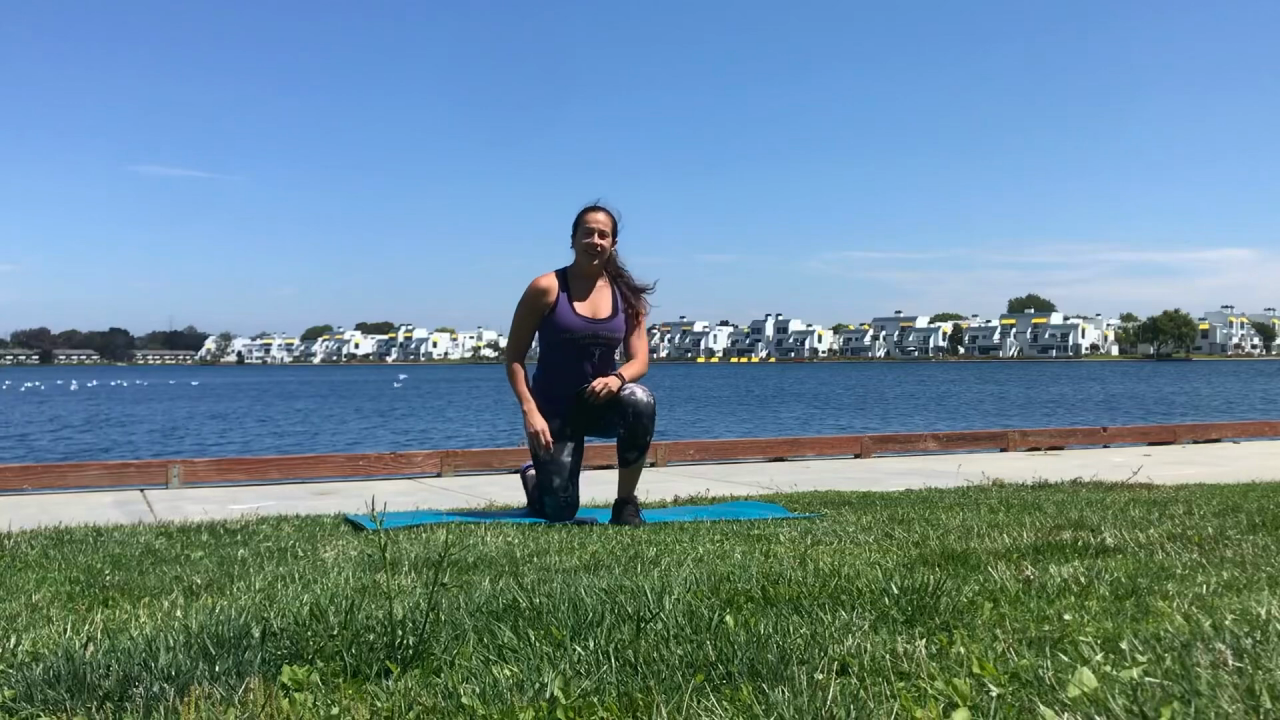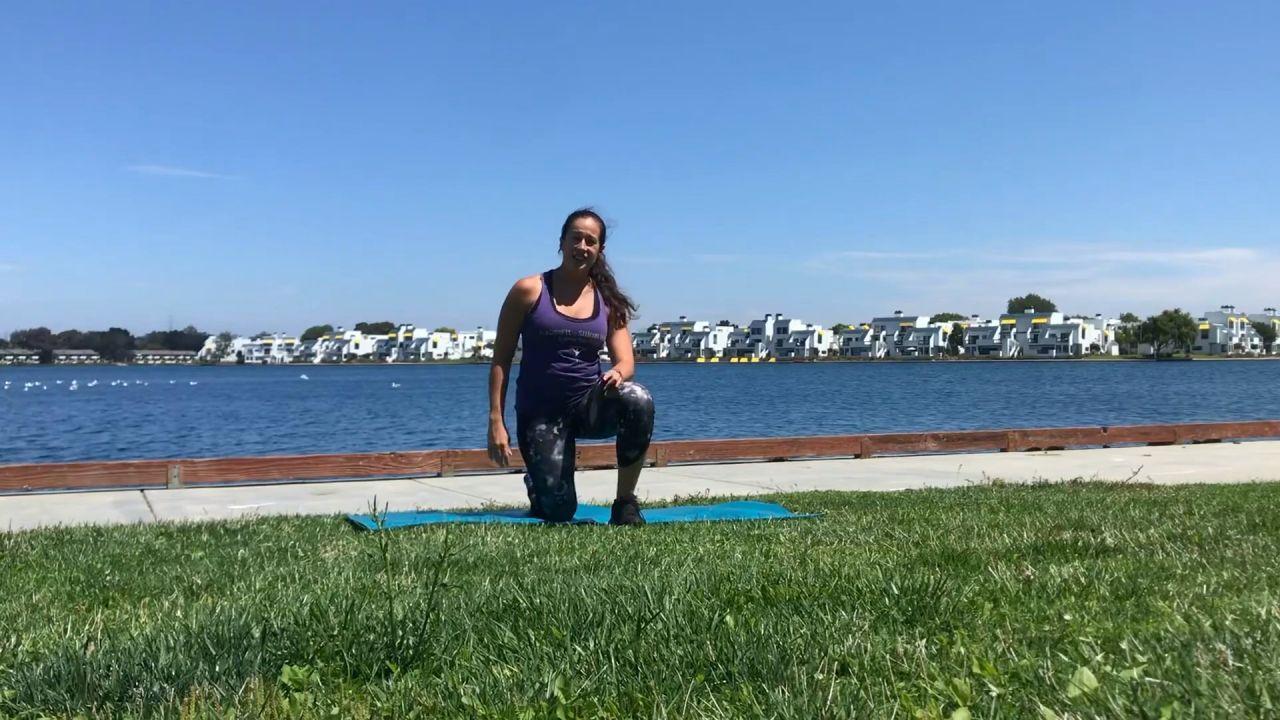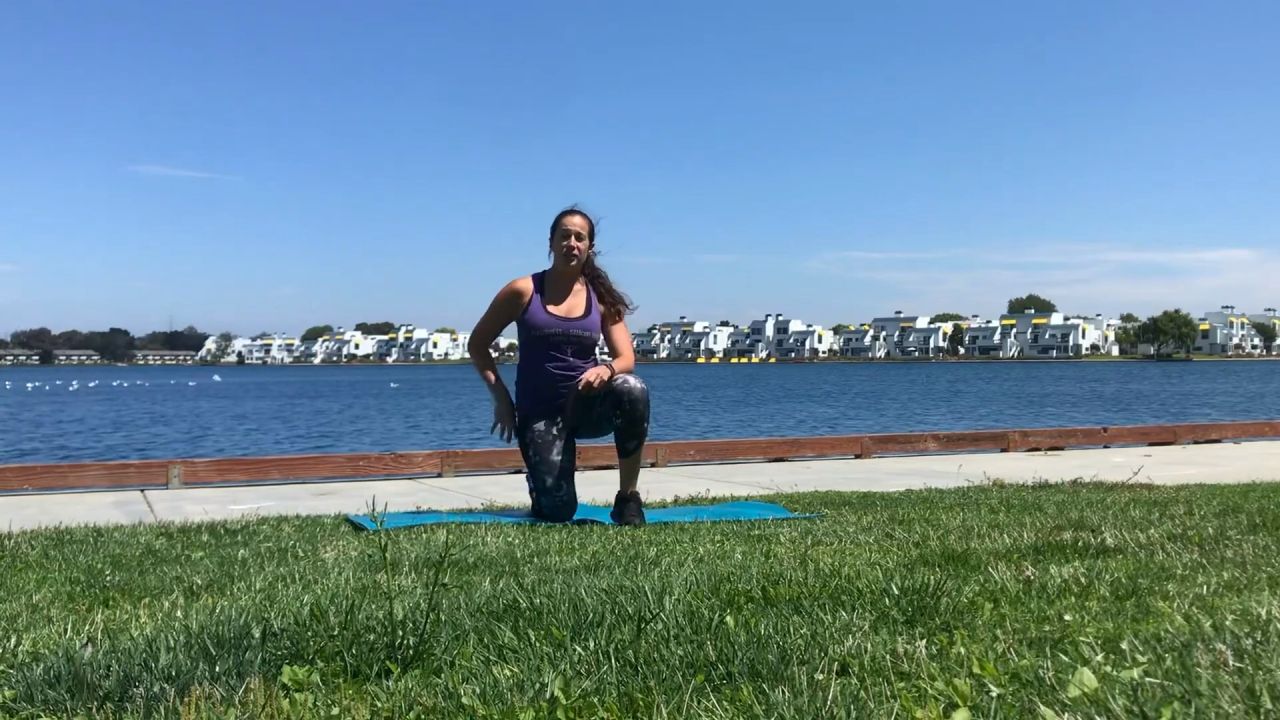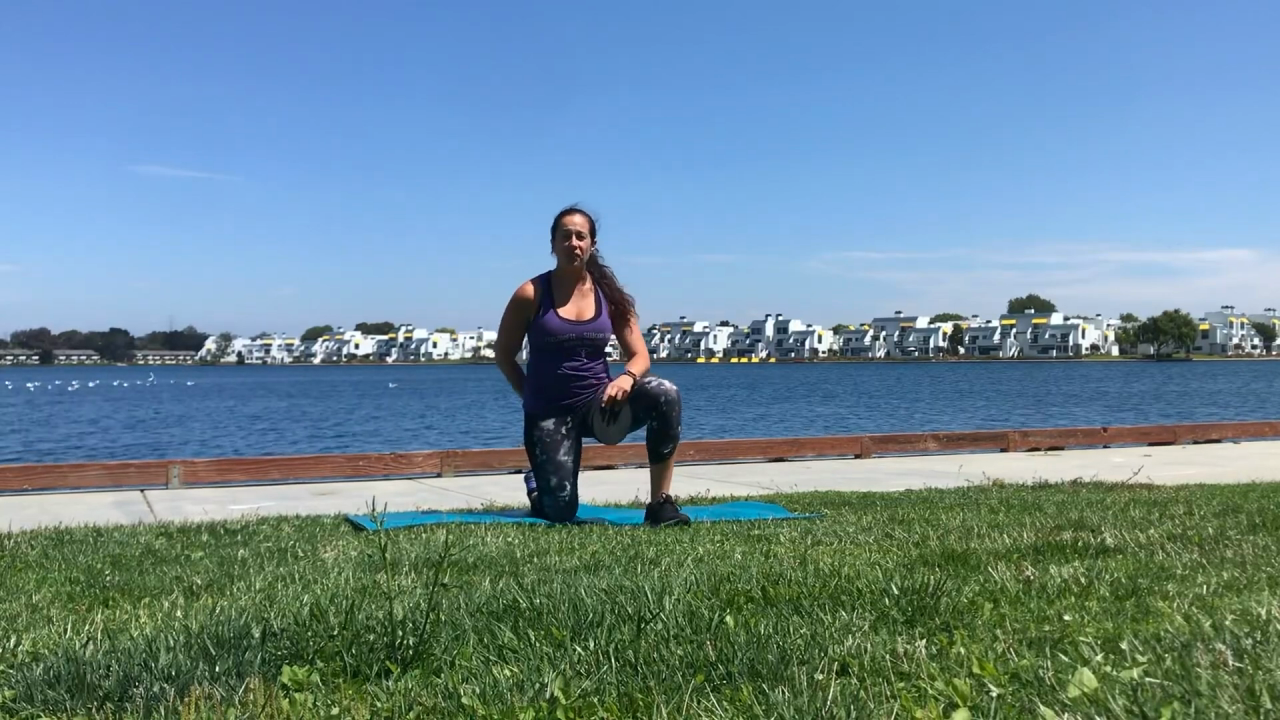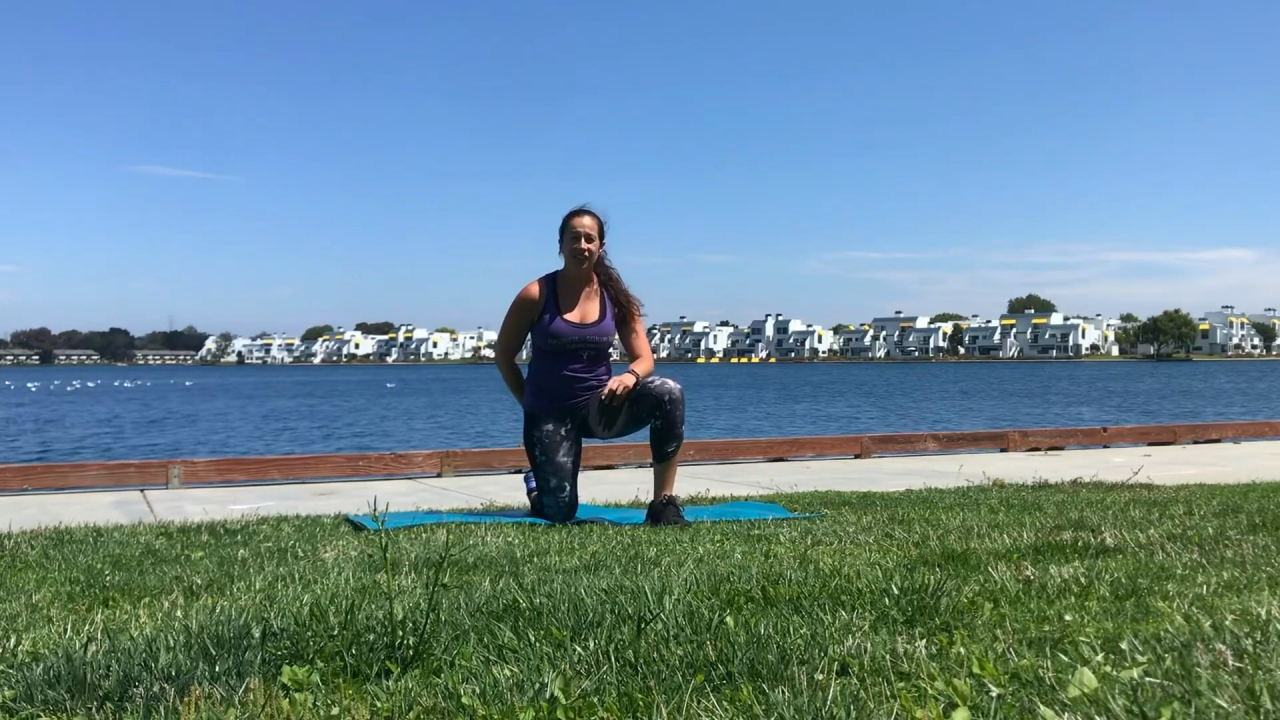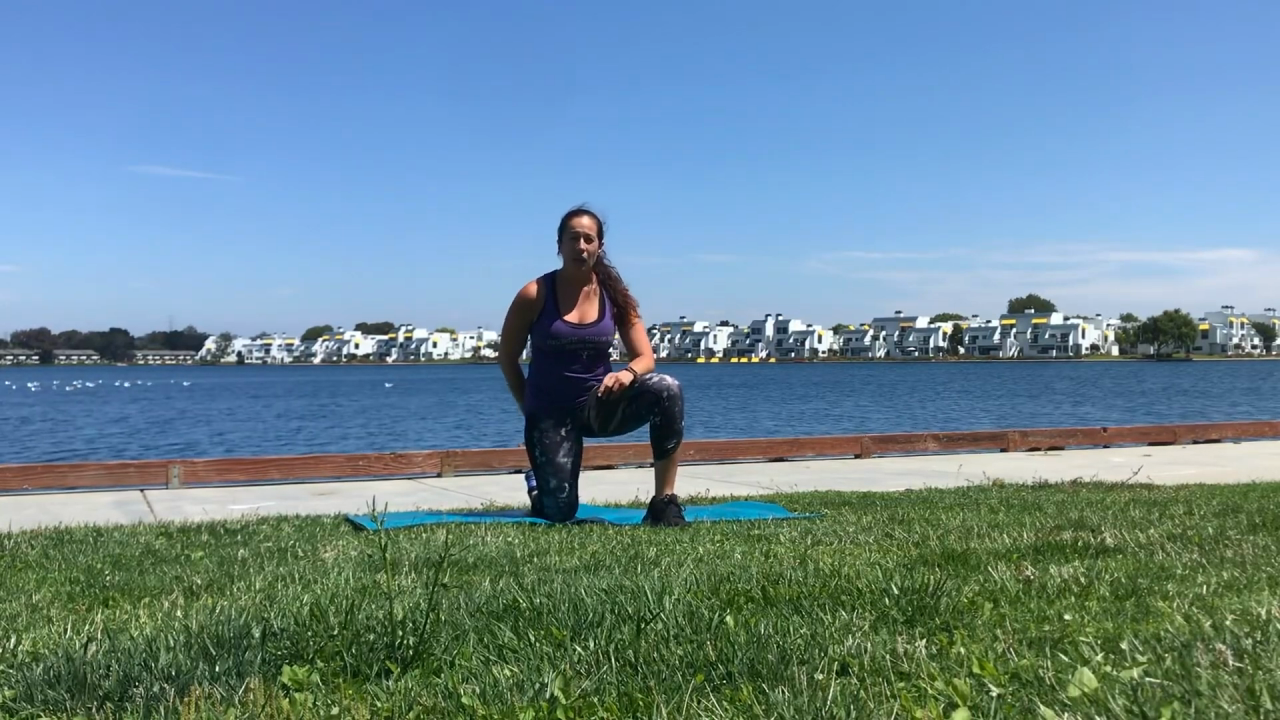
dt=0.7s
person 1, frame 1
left shoulder: (627, 295)
right shoulder: (546, 289)
left elbow: (640, 360)
right elbow: (514, 356)
left wrist: (618, 377)
right wrist: (531, 411)
left hip: (602, 402)
right hip: (554, 411)
left knee: (640, 400)
right knee: (560, 511)
left ankle: (626, 502)
right ankle: (533, 478)
person 1, frame 2
left shoulder: (610, 301)
right shoulder: (529, 290)
left elbow: (626, 361)
right elbow: (501, 359)
left wrist: (618, 374)
right wrist: (496, 420)
left hip: (590, 404)
right hip: (540, 412)
left knee: (638, 399)
right knee: (559, 510)
left ankle: (626, 502)
right ankle: (537, 485)
person 1, frame 3
left shoulder: (603, 298)
right shoulder: (522, 291)
left elbow: (627, 359)
right elbow: (478, 344)
left wrist: (606, 370)
right wrist: (500, 396)
left hip: (588, 404)
right hip: (540, 412)
left knee: (632, 389)
right knee: (558, 511)
left ankle: (628, 499)
right ankle: (539, 485)
person 1, frame 4
left shoulder: (610, 296)
right shoulder: (531, 295)
left elbow: (640, 355)
right elbow: (504, 356)
left wrist: (627, 378)
right wrist: (533, 400)
left hip: (598, 402)
right hip: (550, 413)
left knee: (664, 394)
right knee: (560, 511)
left ankle: (660, 503)
right ankle: (537, 486)
person 1, frame 5
left shoulder: (616, 296)
right shoulder: (536, 295)
left elbow: (644, 359)
right elbow: (504, 355)
left wrist: (629, 376)
right wrist: (530, 403)
left hip: (599, 405)
right hip: (550, 414)
left knee: (667, 392)
right knee: (559, 512)
left ankle: (664, 503)
right ankle: (536, 487)
person 1, frame 6
left shoulder: (615, 295)
right shoulder: (534, 295)
left elbow: (645, 357)
right elbow: (508, 359)
left wrist: (628, 374)
right wrist: (531, 410)
left hip: (599, 404)
right hip: (551, 413)
left knee: (666, 389)
right knee: (560, 512)
left ankle: (665, 502)
right ankle: (537, 487)
